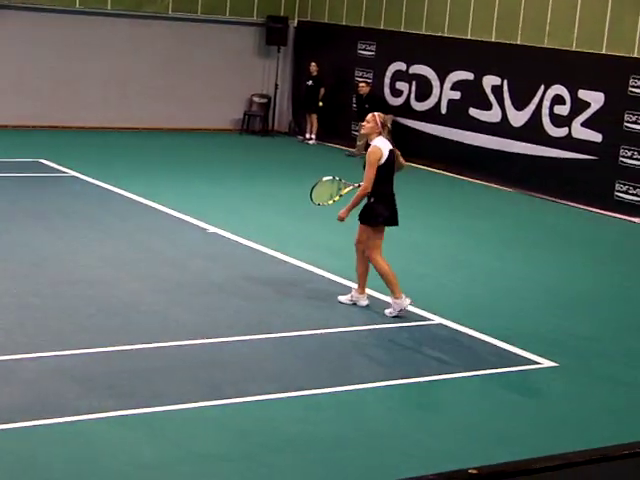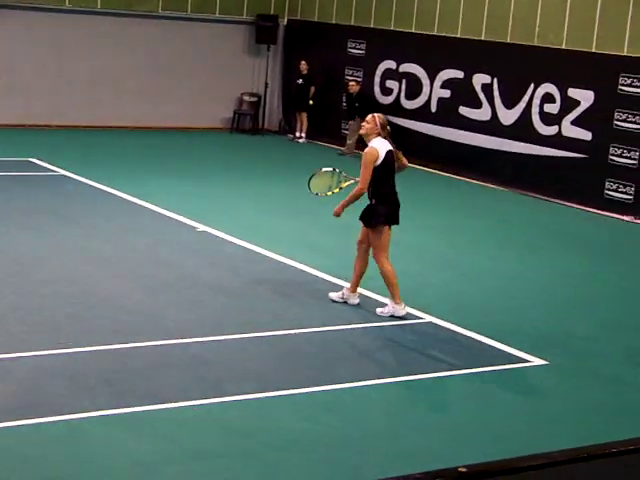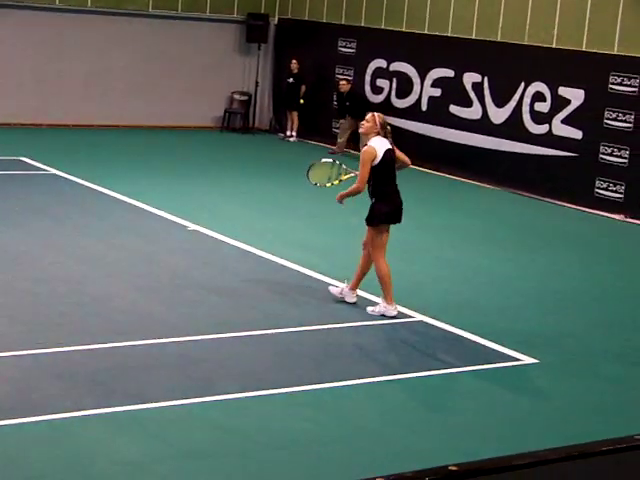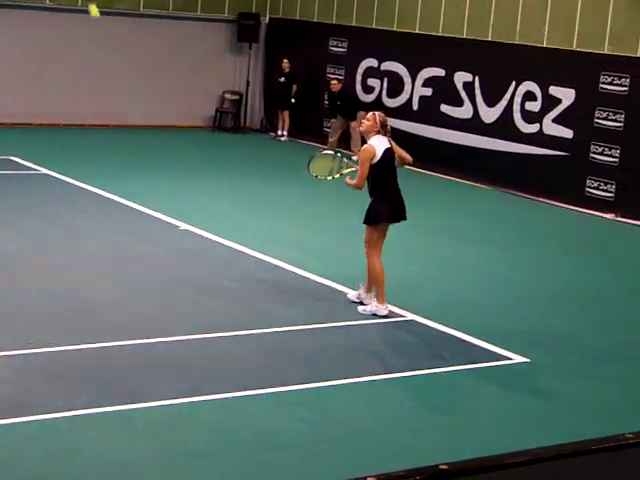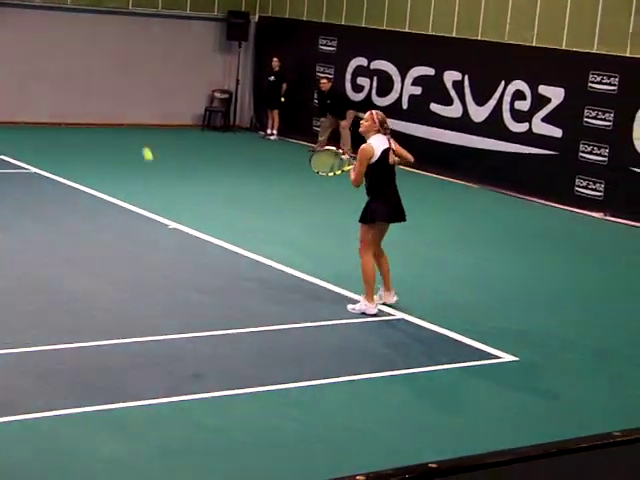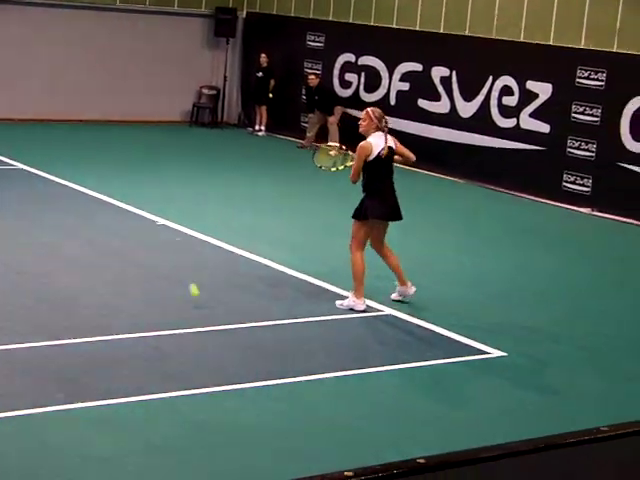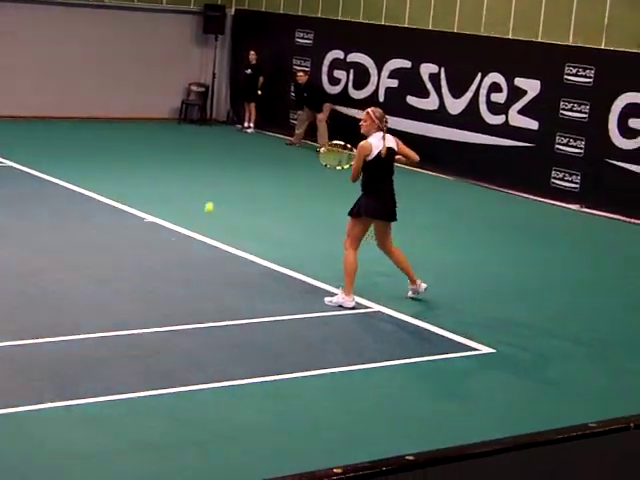
dt=0.1s
person 1, frame 1
left shoulder: (374, 149)
right shoulder: (386, 144)
left elbow: (366, 188)
right elbow: (401, 164)
left wrist: (346, 210)
left hip: (378, 204)
right hip: (386, 202)
left knee: (373, 254)
right knee: (361, 246)
left ankle: (399, 298)
right ankle: (359, 294)
person 1, frame 2
left shoulder: (371, 151)
right shoulder: (387, 144)
left elbow: (361, 189)
right elbow: (404, 164)
left wrist: (341, 206)
left hip: (381, 205)
right hip: (389, 202)
left knee: (380, 256)
right knee: (362, 246)
left ankle: (397, 304)
right ankle: (350, 292)
person 1, frame 3
left shoulder: (369, 149)
right shoulder: (386, 143)
left elbow: (359, 187)
right elbow: (406, 162)
left wrist: (342, 195)
left hip: (382, 204)
right hip: (392, 200)
left knee: (377, 254)
right knee: (368, 246)
left ankle: (389, 304)
right ankle: (351, 290)
person 1, frame 4
left shoulder: (368, 149)
right shoulder: (388, 142)
left elbow: (359, 185)
right elbow: (408, 160)
left wrist: (348, 181)
left hip: (382, 203)
right hip: (394, 200)
left knee: (372, 253)
right knee: (374, 249)
left ankle: (379, 304)
right ankle: (367, 292)
person 1, frame 5
left shoulder: (366, 148)
right shoulder: (388, 141)
left elbow: (357, 182)
right elbow: (410, 160)
left wrist: (352, 173)
left hip: (378, 202)
right hip: (392, 200)
left knee: (365, 251)
right knee: (376, 248)
left ankle: (369, 303)
right ankle: (388, 293)
person 1, frame 6
left shoulder: (365, 146)
right shoulder: (390, 140)
left elbow: (354, 179)
right elbow: (411, 158)
left wrist: (356, 164)
left hip: (374, 201)
right hip: (390, 199)
left knee: (356, 248)
right knee: (379, 245)
left ankle: (357, 299)
right ankle: (404, 286)
person 1, frame 7
left shoulder: (365, 145)
right shoulder: (392, 141)
left elbow: (354, 178)
right elbow: (415, 159)
left hip: (370, 200)
right hip: (387, 199)
left knee: (350, 246)
right knee: (386, 245)
left ankle: (347, 296)
right ankle: (415, 283)
